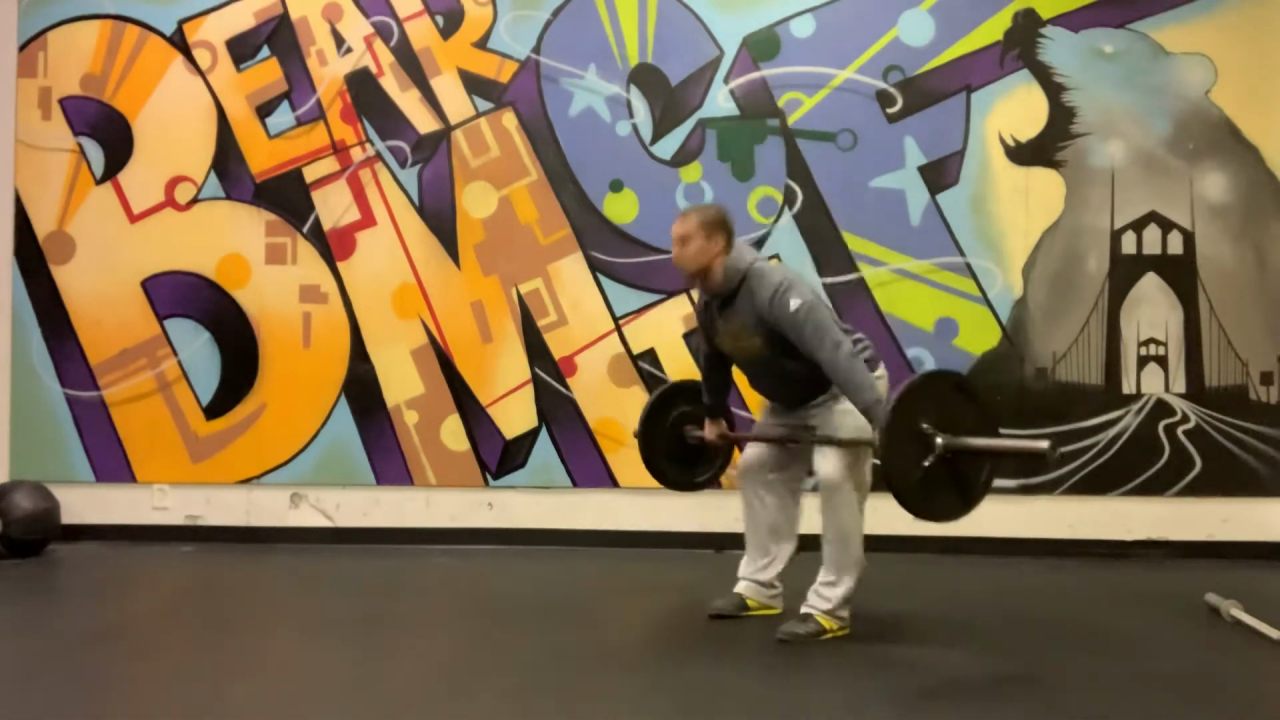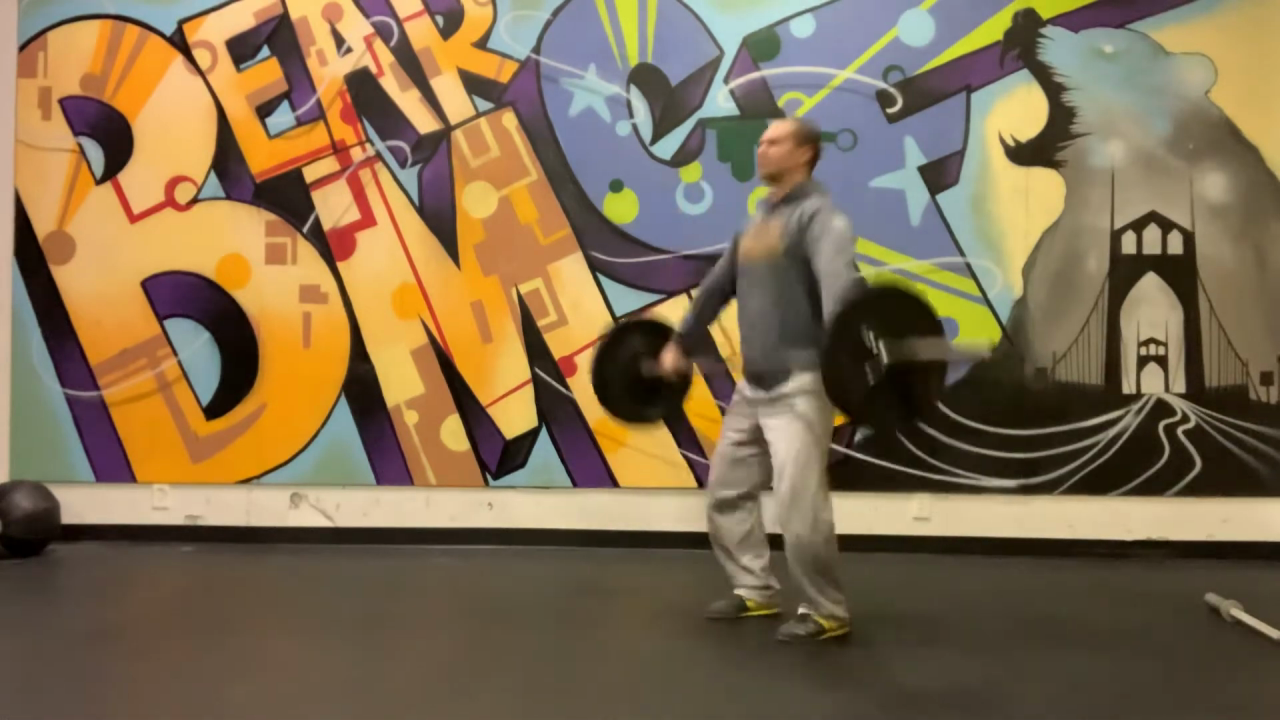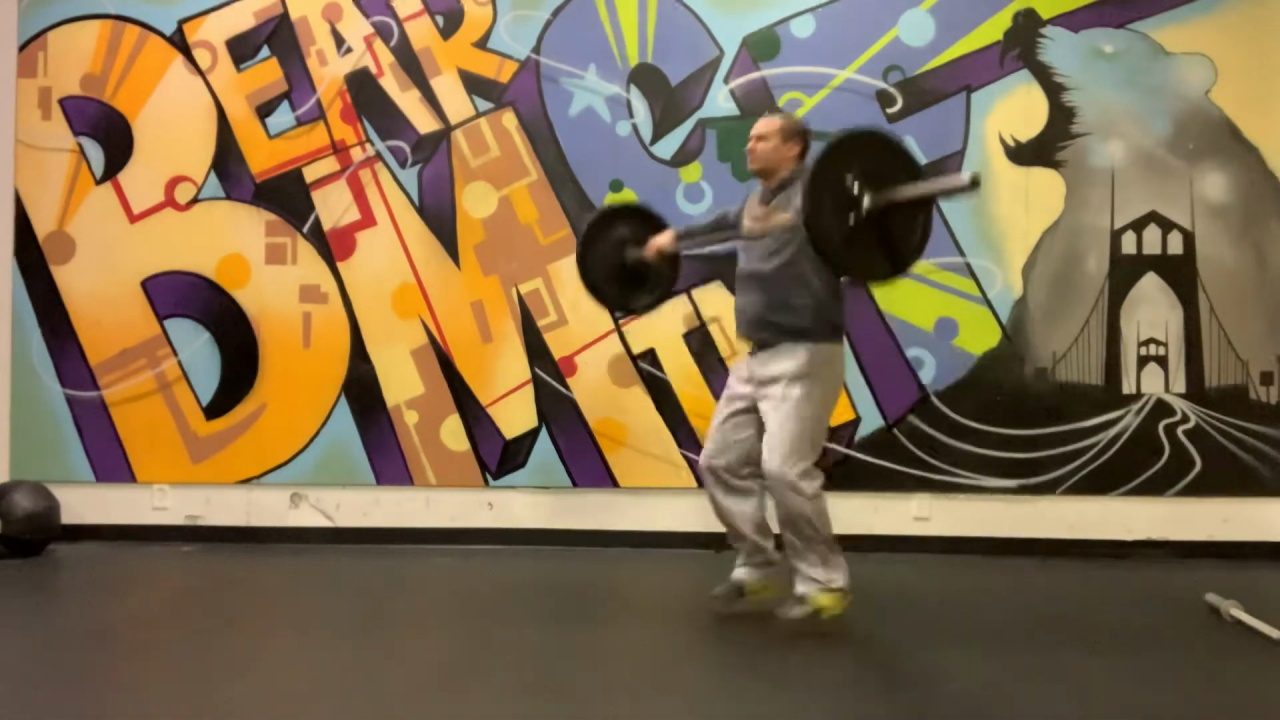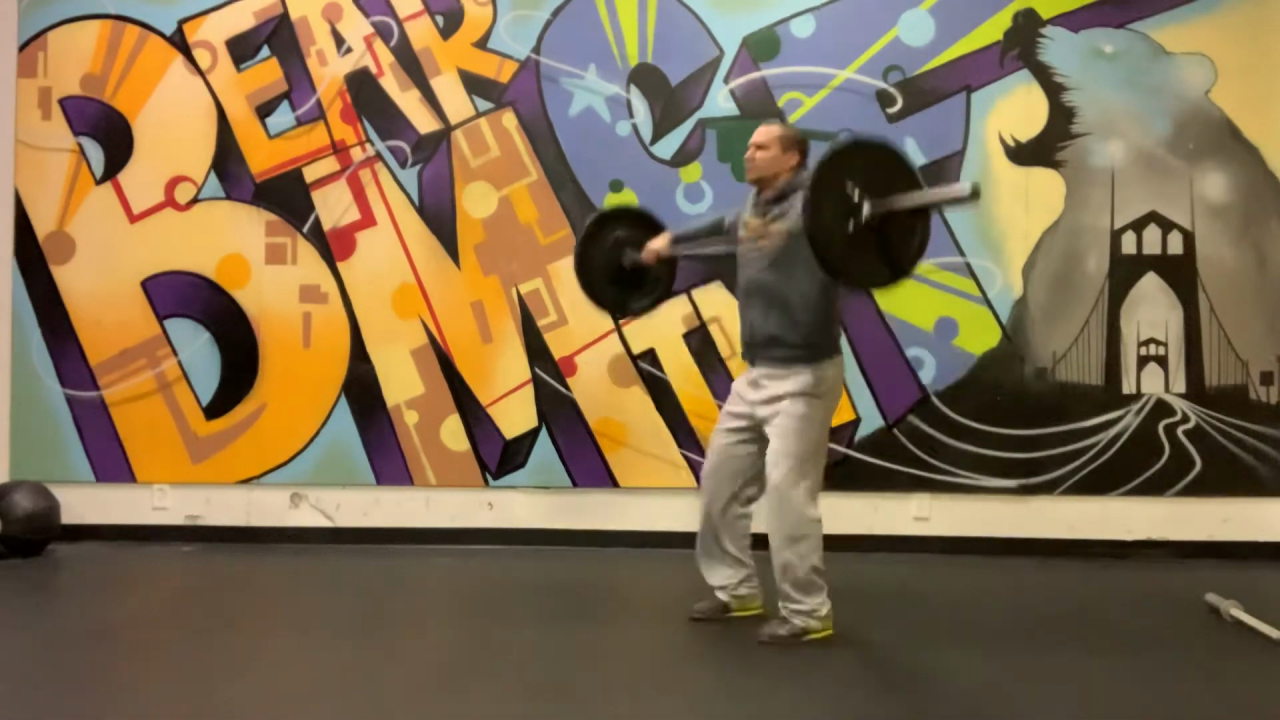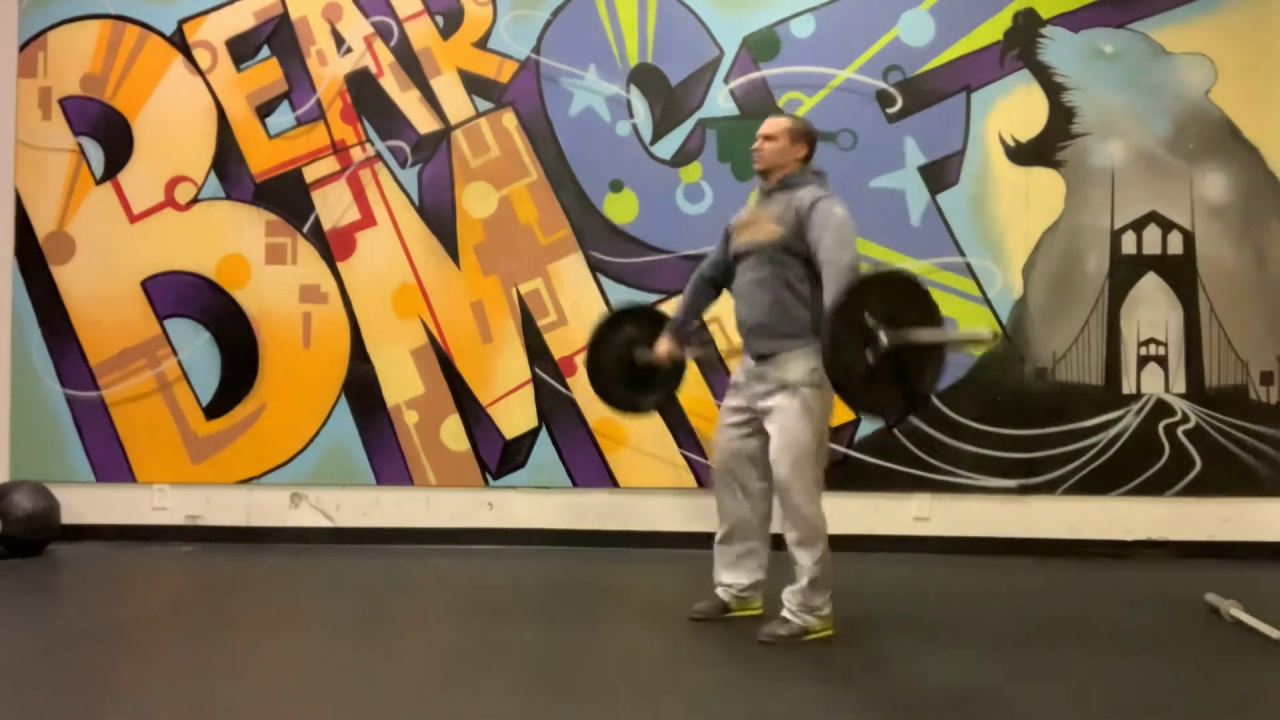
dt=0.2s
person 1, frame 1
left shoulder: (774, 290)
right shoulder: (709, 301)
left elbow: (836, 356)
right elbow: (716, 363)
left wrist: (886, 427)
right wrist: (715, 417)
left hip: (842, 393)
right hip: (793, 400)
left knee: (837, 482)
right knee: (760, 476)
left ankle: (827, 610)
right ankle: (755, 589)
person 1, frame 2
left shoulder: (819, 216)
right shoulder: (754, 221)
left elbow: (836, 279)
right elbow: (717, 286)
right wrist: (678, 344)
left hip: (804, 382)
right hip: (754, 385)
left knee: (798, 496)
right knee: (726, 491)
left ankle: (824, 610)
right ankle: (756, 589)
person 1, frame 3
right shoulder: (753, 203)
right elbow: (722, 223)
right wrist: (676, 236)
left hip: (807, 355)
right hip: (755, 359)
left knee: (784, 467)
right knee: (720, 462)
left ankle: (824, 583)
right ankle: (759, 571)
person 1, frame 4
left shoulder: (809, 205)
right shoulder: (751, 211)
right elbow: (724, 228)
right wrist: (672, 239)
left hip: (807, 375)
right hip: (758, 374)
left knee: (789, 491)
right knee: (720, 484)
left ankle: (807, 612)
right ankle: (734, 589)
person 1, frame 5
left shoulder: (817, 205)
right shoulder: (748, 212)
left elbow: (840, 262)
right elbow: (710, 275)
right wrist: (674, 334)
left hip: (800, 368)
right hip: (753, 368)
left knee: (794, 484)
right knee: (736, 479)
left ankle: (810, 611)
right ankle: (738, 588)
